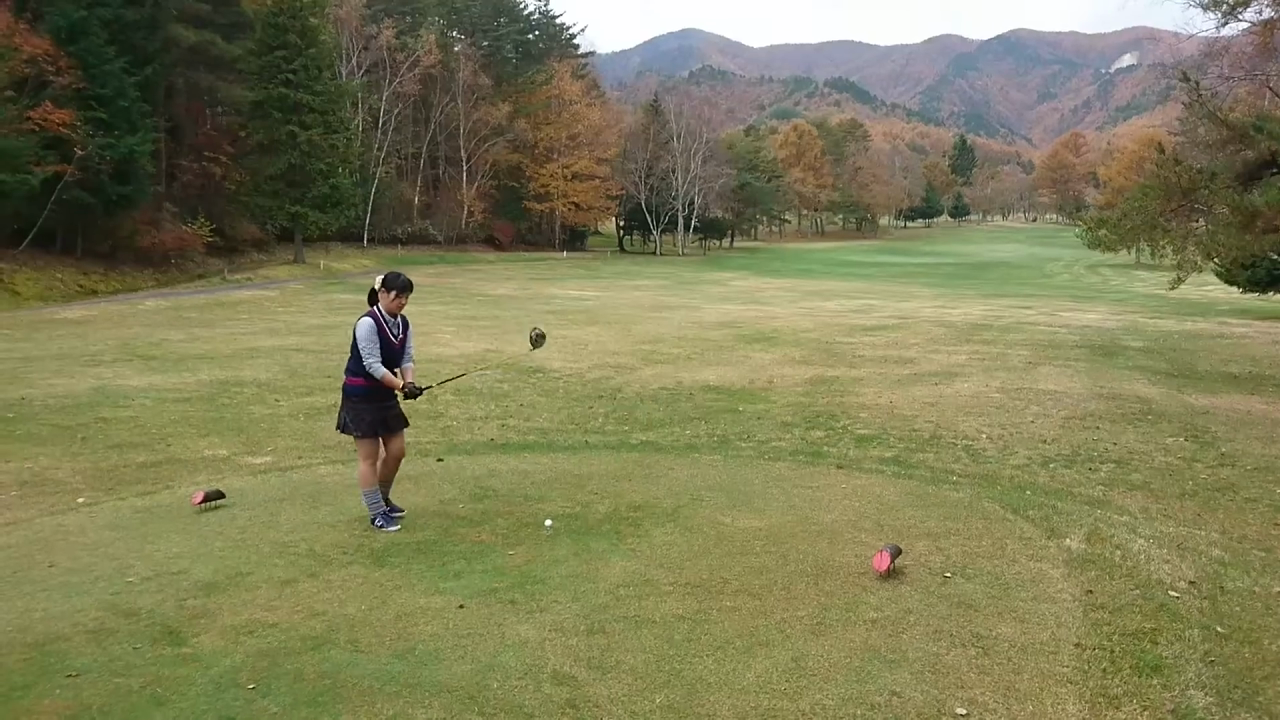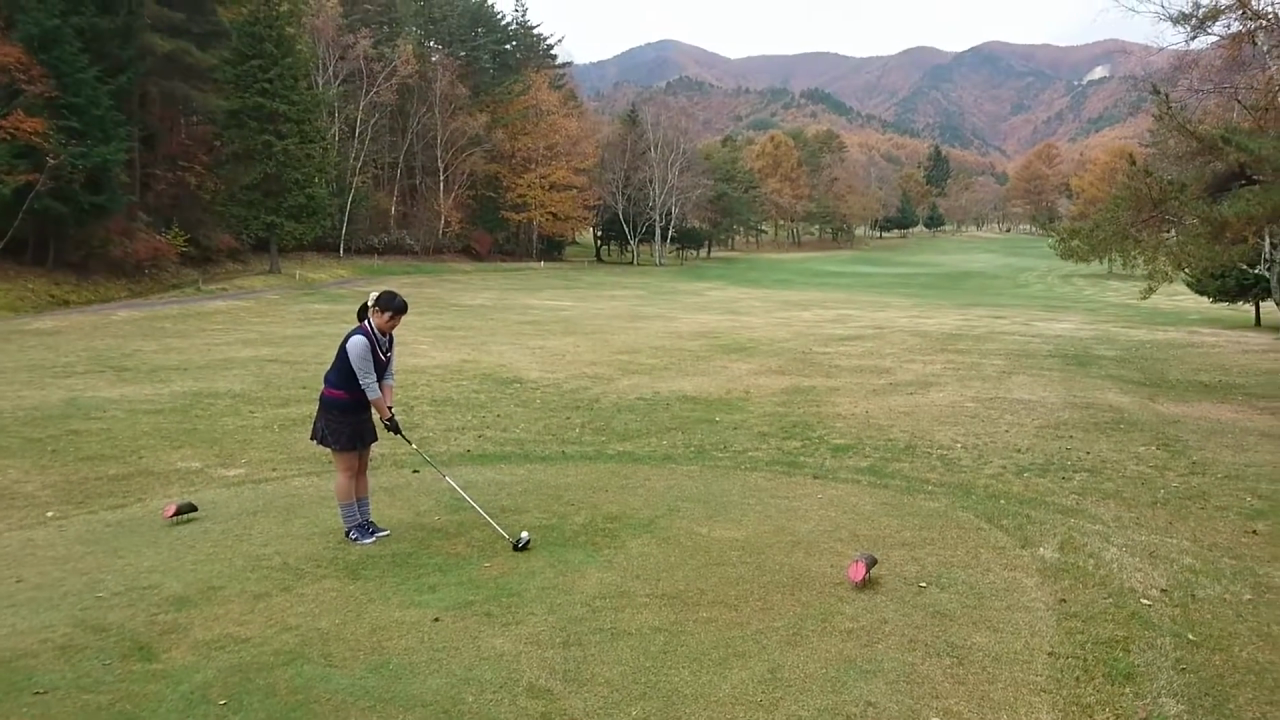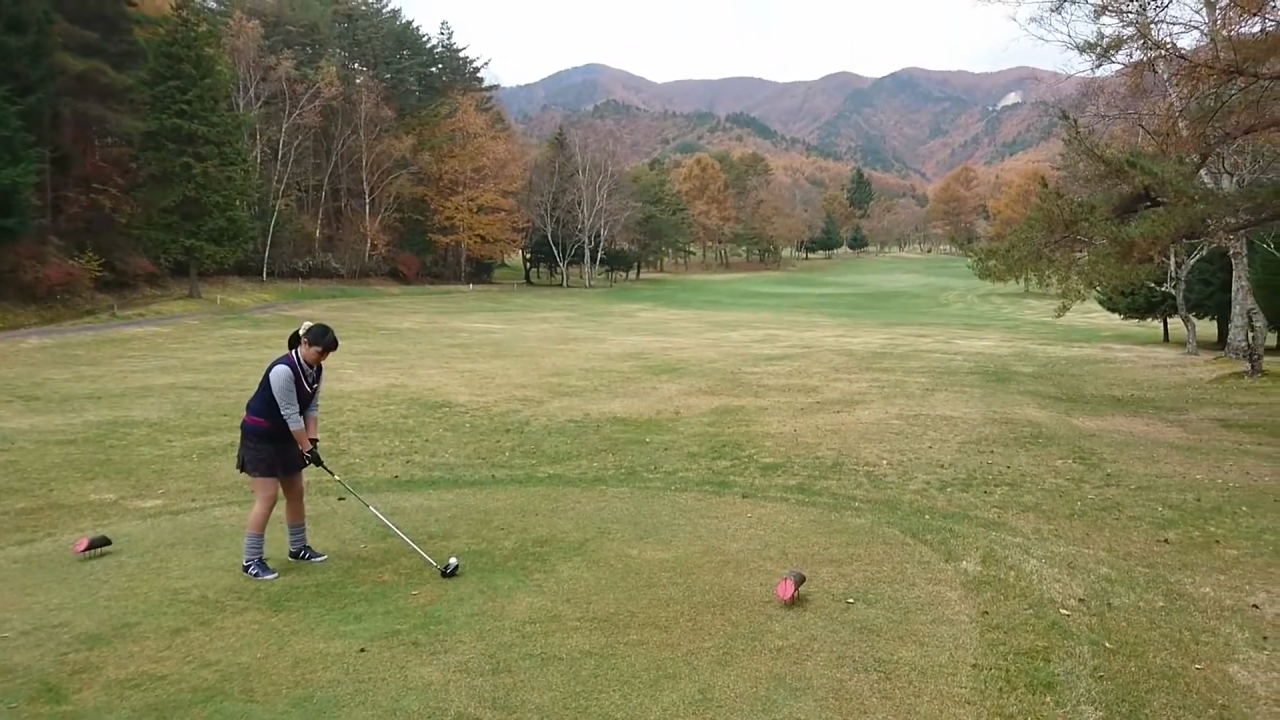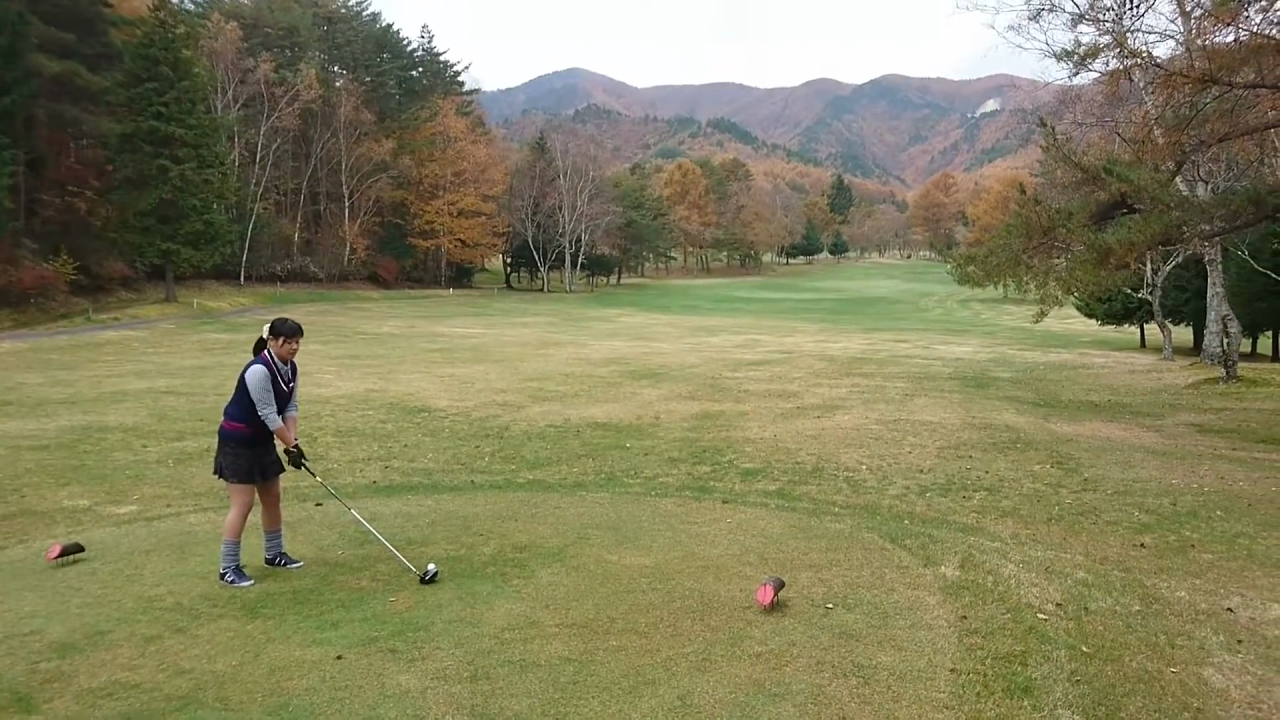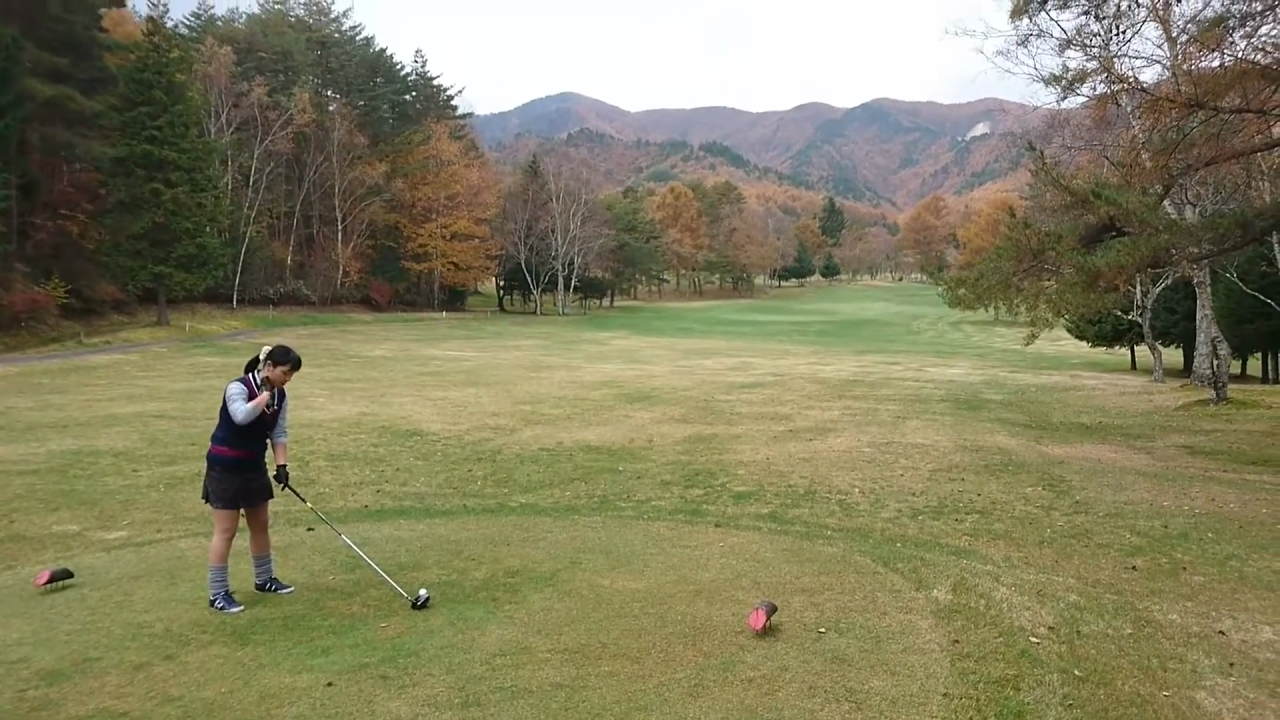
dt=1s
person 1, frame 1
left shoulder: (403, 323)
right shoulder: (367, 323)
left elbow: (407, 358)
right elbow: (373, 365)
left wrist: (409, 382)
right wrist: (402, 386)
left hip: (385, 396)
right hip: (361, 397)
left knee: (397, 451)
right knee: (369, 457)
left ankle: (382, 498)
right ankle: (377, 513)
person 1, frame 2
left shoulder: (387, 338)
right shoulder: (359, 340)
left elbow: (387, 376)
right elbow: (369, 383)
left wrist: (389, 409)
right wrist: (386, 417)
left hip: (359, 407)
right hip: (338, 409)
left knee: (361, 467)
right knee: (348, 469)
left ankle: (364, 521)
right ankle: (351, 526)
person 1, frame 3
left shoulder: (315, 369)
right shoulder: (283, 370)
left elbow: (311, 407)
right elbow: (291, 414)
left wrist: (313, 440)
right wrist: (307, 448)
left hip: (284, 435)
right hip: (259, 436)
left knee: (296, 492)
right knee: (267, 497)
left ankle: (298, 547)
right ankle: (251, 560)
person 1, frame 4
left shoulder: (290, 368)
right shoulder: (258, 370)
left elbow: (289, 408)
right elbow: (268, 415)
left wrist: (293, 442)
right wrist: (291, 446)
left hip: (262, 441)
right hip: (237, 441)
left knee: (272, 498)
right knee: (242, 505)
left ankle: (274, 554)
right ankle: (228, 568)
person 1, frame 5
left shoulder: (279, 395)
right shoulder: (237, 387)
left elbow: (279, 432)
right elbow: (242, 417)
left wrist: (281, 465)
right wrist: (265, 392)
left hip: (254, 465)
right hip: (225, 467)
left knee: (260, 524)
right knee: (226, 531)
left ankle: (264, 579)
right ankle: (217, 594)
